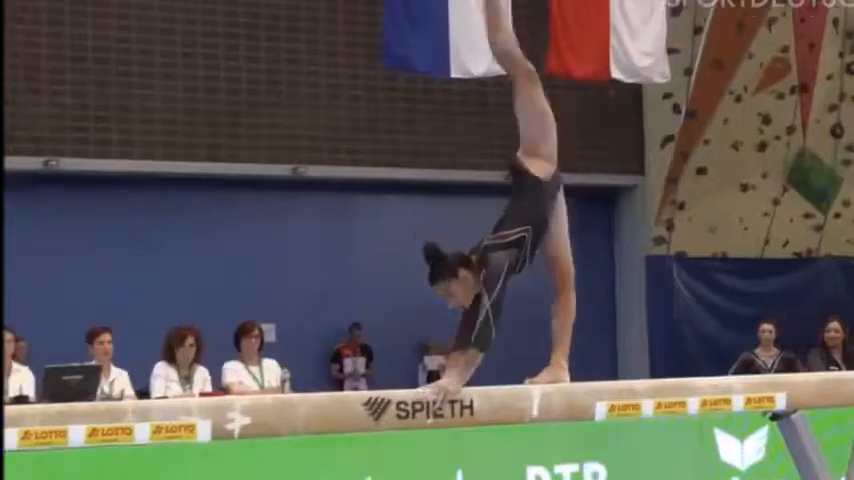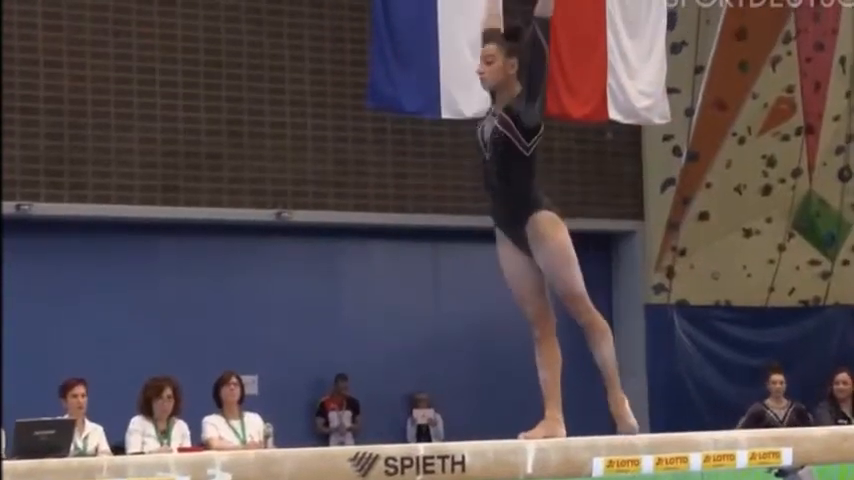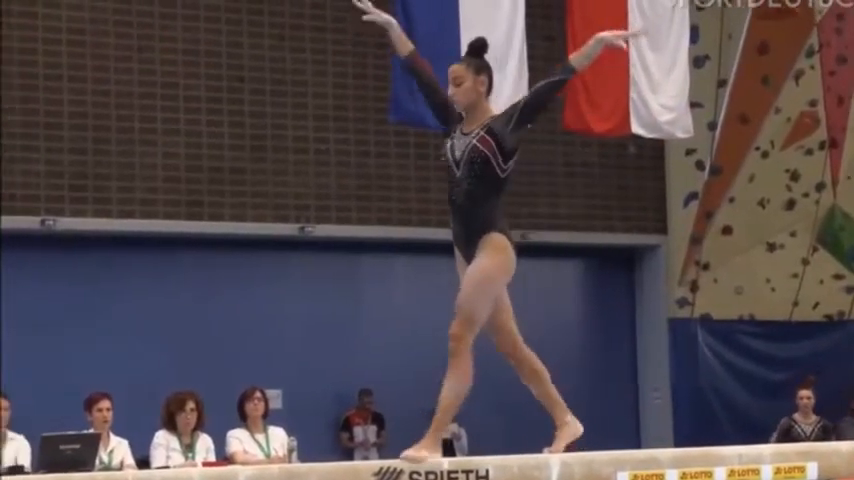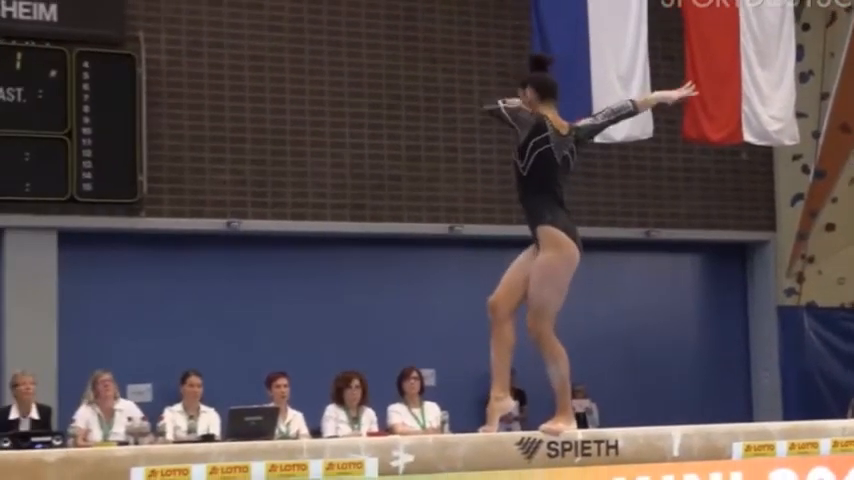
dt=1s
person 1, frame 1
left shoulder: (492, 268)
right shoulder: (470, 275)
left elbow: (479, 331)
right elbow: (469, 334)
left wrist: (454, 377)
right wrist: (453, 376)
left hip: (537, 173)
right hip: (539, 187)
right knee: (563, 282)
person 1, frame 2
left shoulder: (526, 103)
right shoulder: (496, 106)
left elbow: (537, 44)
right elbow: (492, 40)
left hip: (538, 220)
right hip: (507, 229)
left knee: (581, 308)
right knee: (539, 322)
left ankle: (616, 397)
right ankle: (553, 417)
person 1, frame 3
left shoulder: (507, 124)
right shoulder: (454, 126)
left elbow: (555, 81)
right elbow: (419, 71)
left wrist: (600, 41)
left hip: (493, 246)
right hip: (466, 249)
left knee: (459, 337)
right knee: (508, 345)
left ankle: (433, 439)
right ankle: (565, 422)
person 1, frame 4
left shoulder: (534, 123)
right shoulder: (574, 129)
left elbow: (496, 106)
right elbow: (625, 108)
left wrist: (509, 105)
right wrist: (669, 96)
left hip: (556, 238)
right hip: (547, 238)
left knee: (539, 327)
right knee: (498, 306)
left ankle: (564, 414)
right ankle: (499, 395)
